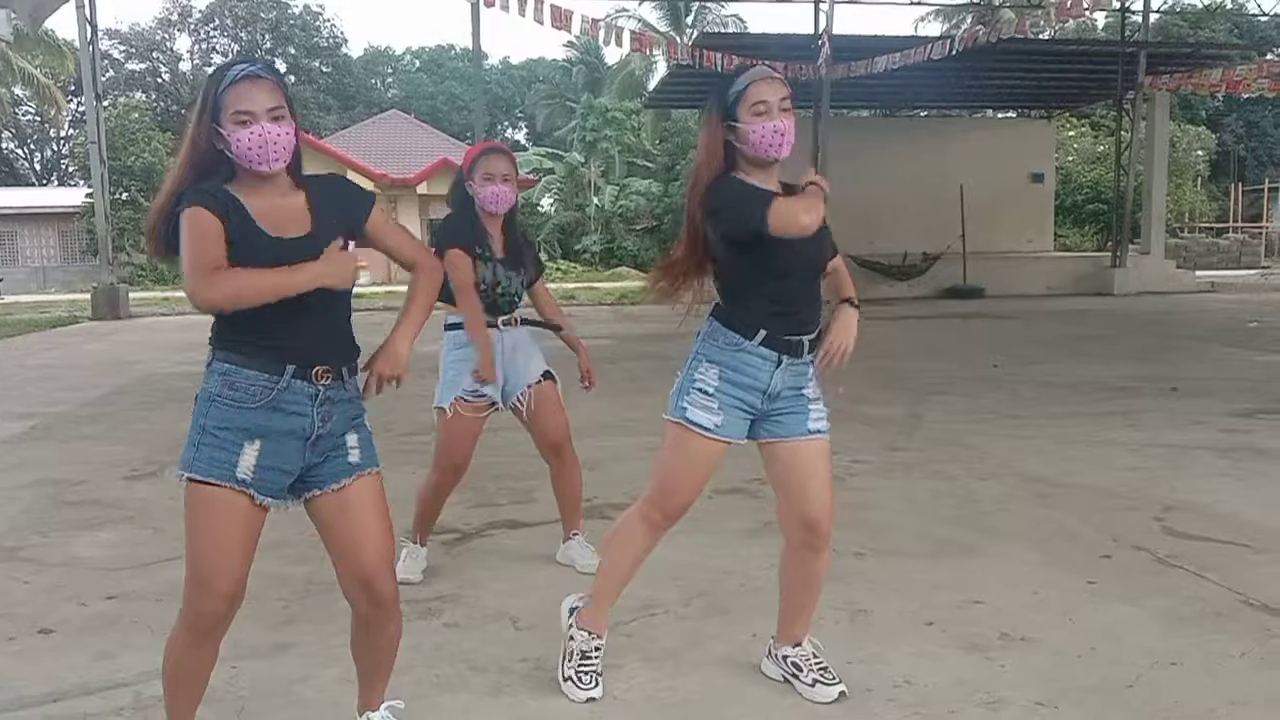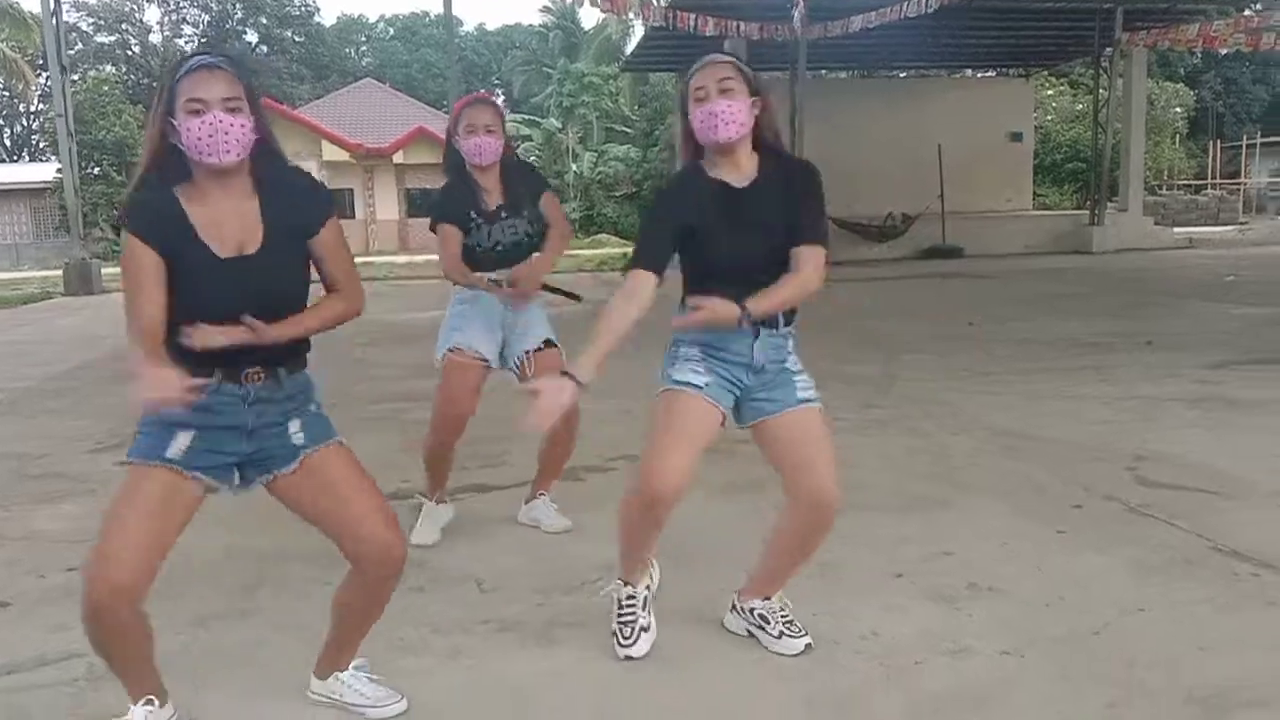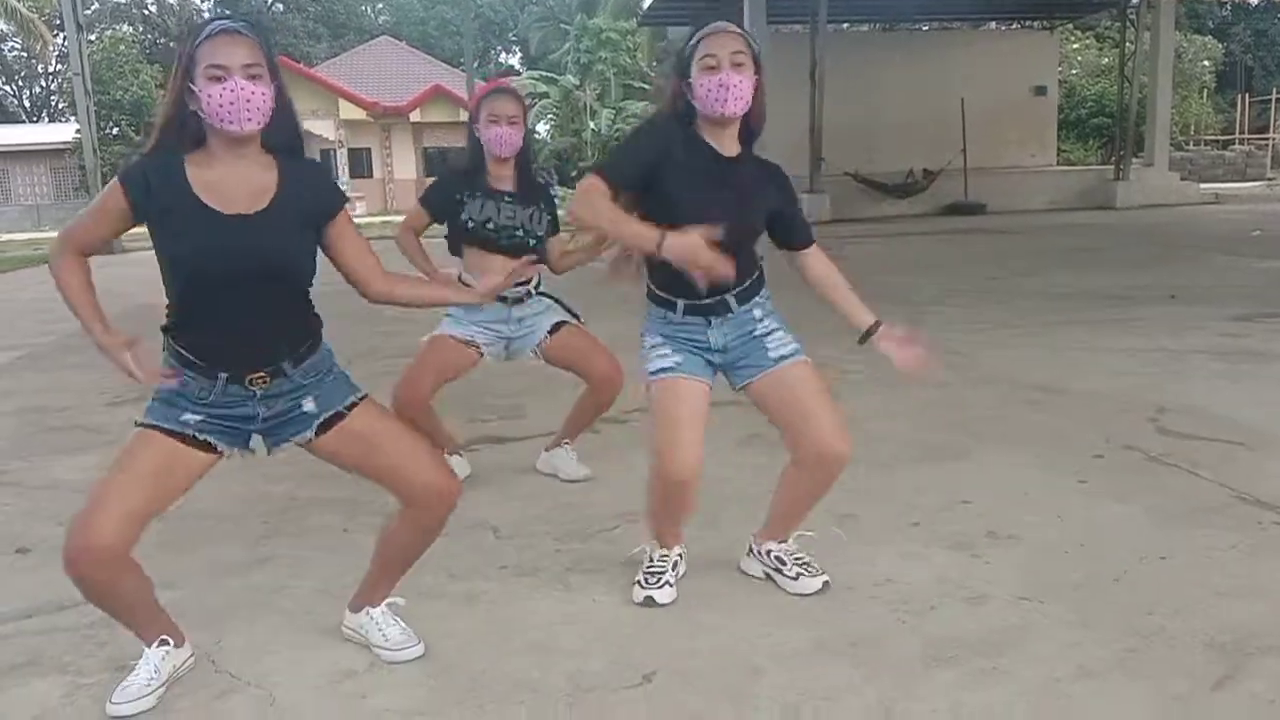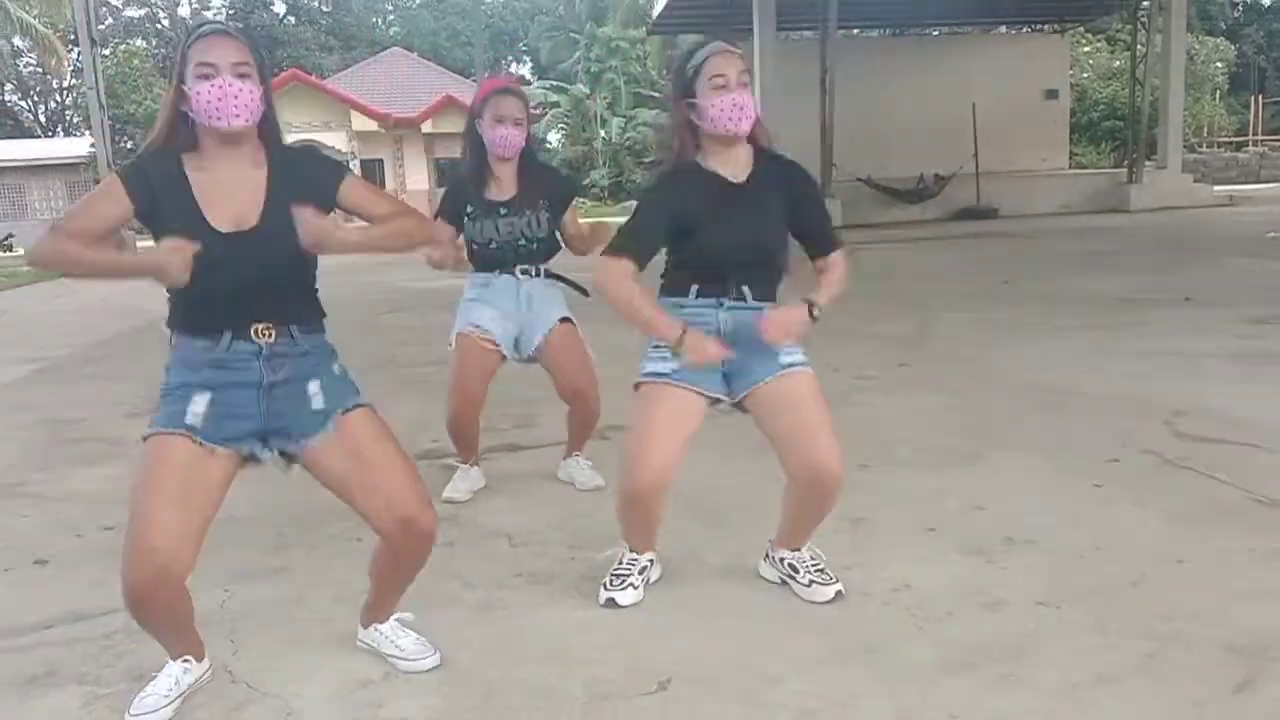
dt=0.7s
person 1, frame 1
left shoulder: (337, 196)
right shoulder: (207, 203)
left elbow: (428, 263)
right elbow: (209, 289)
left wrist: (401, 340)
right wrist: (321, 272)
left hip: (338, 407)
right hip: (247, 403)
left knee: (376, 587)
right knee: (212, 601)
person 1, frame 2
left shoulder: (294, 196)
right shoulder: (150, 214)
left elbow: (347, 296)
right elbow: (148, 337)
left wrist: (263, 332)
right wrist: (158, 375)
left hip: (286, 405)
right hip: (192, 414)
left knee: (382, 551)
right knee: (107, 590)
person 1, frame 3
left shoulder: (307, 182)
right shoulder: (155, 177)
left elbow: (375, 281)
right elbow: (67, 251)
left wrist: (474, 291)
right wrist: (110, 342)
left hip: (304, 380)
right hip: (198, 391)
left knee: (436, 488)
right knee: (91, 547)
left ankle: (365, 609)
right ankle: (165, 645)
person 1, frame 4
left shoulder: (305, 170)
right shoulder: (155, 178)
left elbow: (414, 225)
right elbow: (51, 248)
left wrist: (345, 236)
right wrist: (142, 263)
left hip: (306, 371)
right hip: (205, 379)
left knee: (413, 523)
right knee: (149, 575)
left ankle: (378, 621)
right ankle: (188, 658)
person 2, frame 1
left shoulder: (793, 197)
right shoulder: (727, 194)
left elbow: (835, 264)
right elbow: (802, 220)
left wrist: (847, 309)
right wrist: (815, 188)
left hip: (797, 372)
right hip: (730, 363)
left knee: (813, 524)
right knee: (662, 506)
left ankle: (790, 649)
right ankle: (588, 623)
person 2, frame 2
left shoulder: (795, 176)
right shoulder: (680, 196)
left elbow: (809, 273)
right elbow: (636, 289)
left wrist: (741, 308)
right wrist: (575, 376)
left hip: (779, 354)
right hip: (708, 352)
left knee: (820, 497)
right knee: (658, 482)
left ankle: (753, 602)
right ankle: (633, 583)
person 2, frame 3
left shoulder: (766, 178)
right shoulder: (661, 139)
left elbow: (810, 256)
right elbow: (585, 202)
left wrist: (871, 328)
right wrist: (664, 242)
left hip: (749, 320)
right hip: (676, 329)
left knee: (827, 447)
right knee: (678, 466)
left ankle: (770, 545)
right ankle: (665, 551)
person 2, frame 4
left shoulder: (788, 179)
right shoulder: (676, 188)
left elbow: (834, 263)
right elbow: (612, 274)
left wrist: (803, 310)
right wrist: (679, 333)
left hip: (764, 336)
right hip: (689, 332)
left knee: (823, 470)
right knee: (644, 479)
left ankle: (787, 552)
right ankle: (640, 556)
person 3, frame 1
left shoulder: (521, 243)
right shoulder: (455, 228)
left elbow: (543, 299)
right elbow: (464, 286)
left wrist: (579, 346)
right wrist: (484, 349)
left hip: (515, 340)
right hip: (468, 343)
left knee: (560, 443)
right knee: (450, 463)
left ankle: (573, 540)
right ankle: (416, 545)
person 3, frame 2
left shoulder: (525, 178)
right shoulder: (451, 197)
left elbow: (561, 225)
right elbow: (452, 267)
left wrist: (538, 265)
right wrist: (488, 280)
left hip: (527, 309)
right hip: (475, 307)
left knee: (565, 412)
right knee: (451, 417)
left ankle: (537, 501)
right ankle: (436, 503)
person 3, frame 3
left shoulder: (539, 193)
right shoulder: (456, 182)
left elbow: (557, 260)
right elbow: (406, 233)
left wrist: (598, 241)
right wrist: (437, 275)
left hip: (532, 306)
right hip: (474, 310)
left knee: (608, 376)
right knee: (407, 398)
left ankle: (557, 449)
right ankle: (451, 456)
person 3, frame 4
left shoulder: (548, 182)
right shoulder: (463, 190)
left elbow: (576, 241)
right elbow: (435, 251)
left wrist: (595, 237)
right wrist: (450, 255)
left hip: (542, 293)
right hip: (487, 295)
left knee: (584, 392)
right knee: (463, 402)
left ankle: (574, 458)
right ankle: (469, 466)
